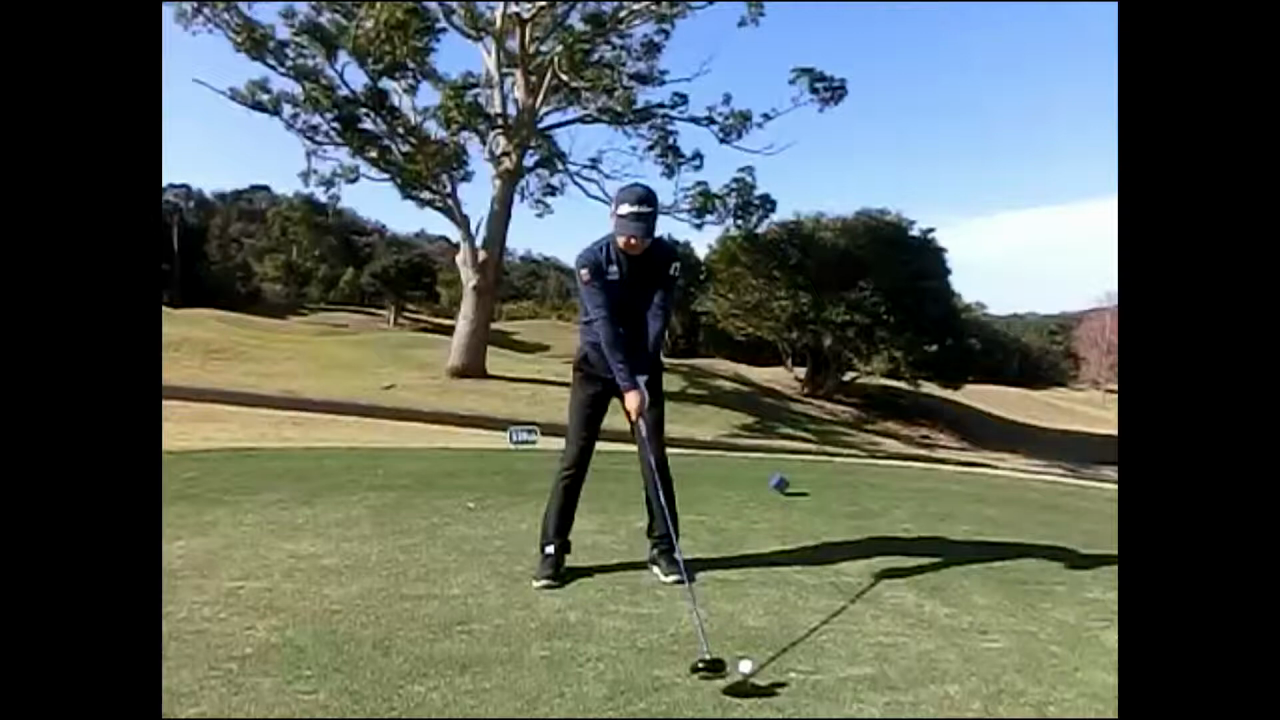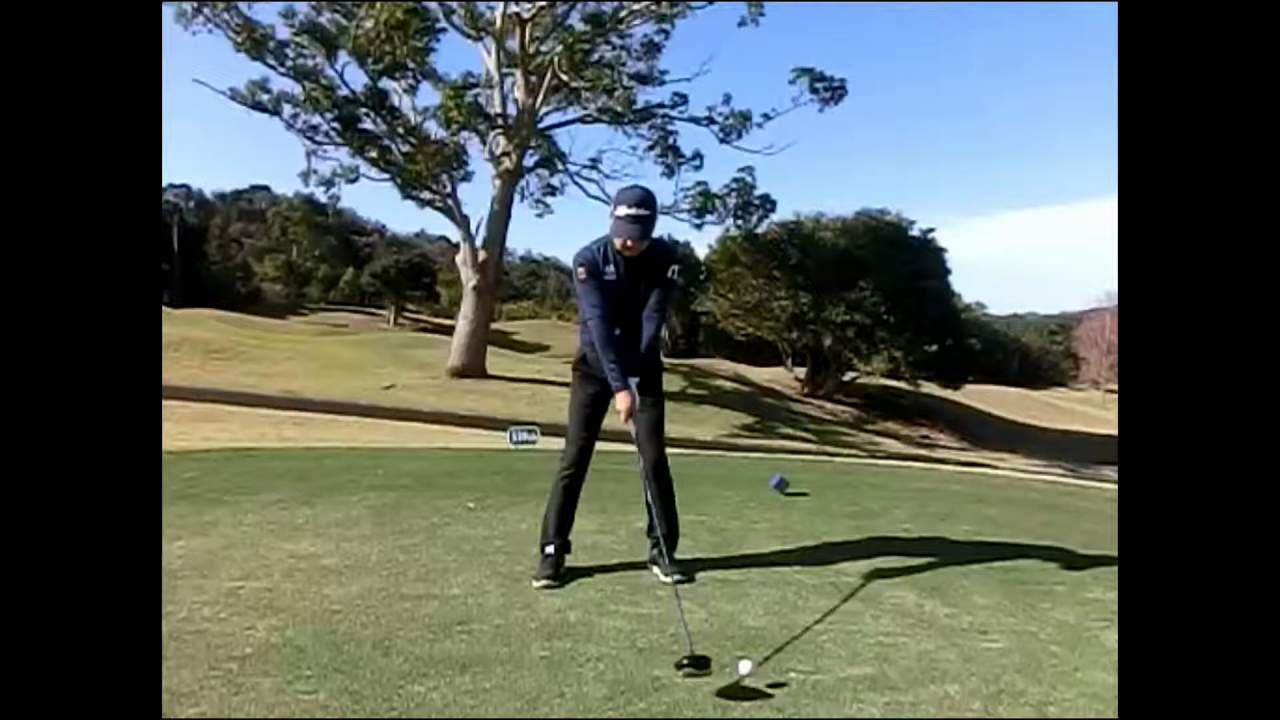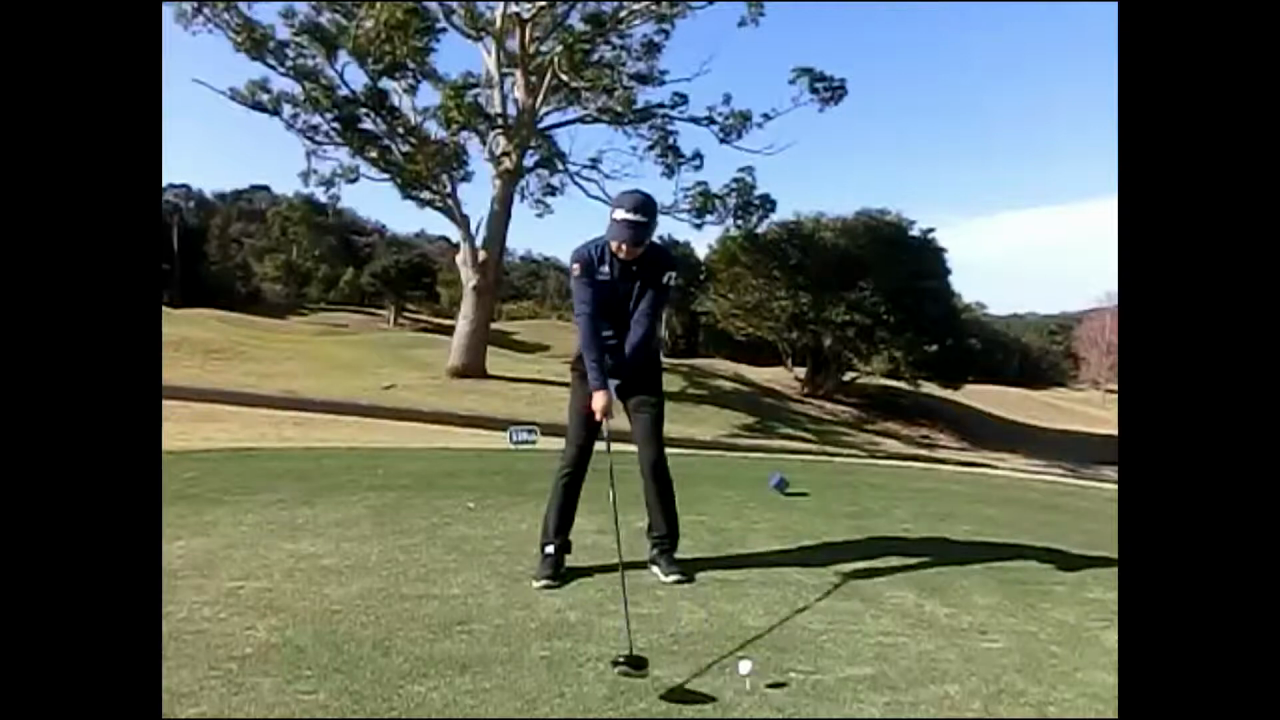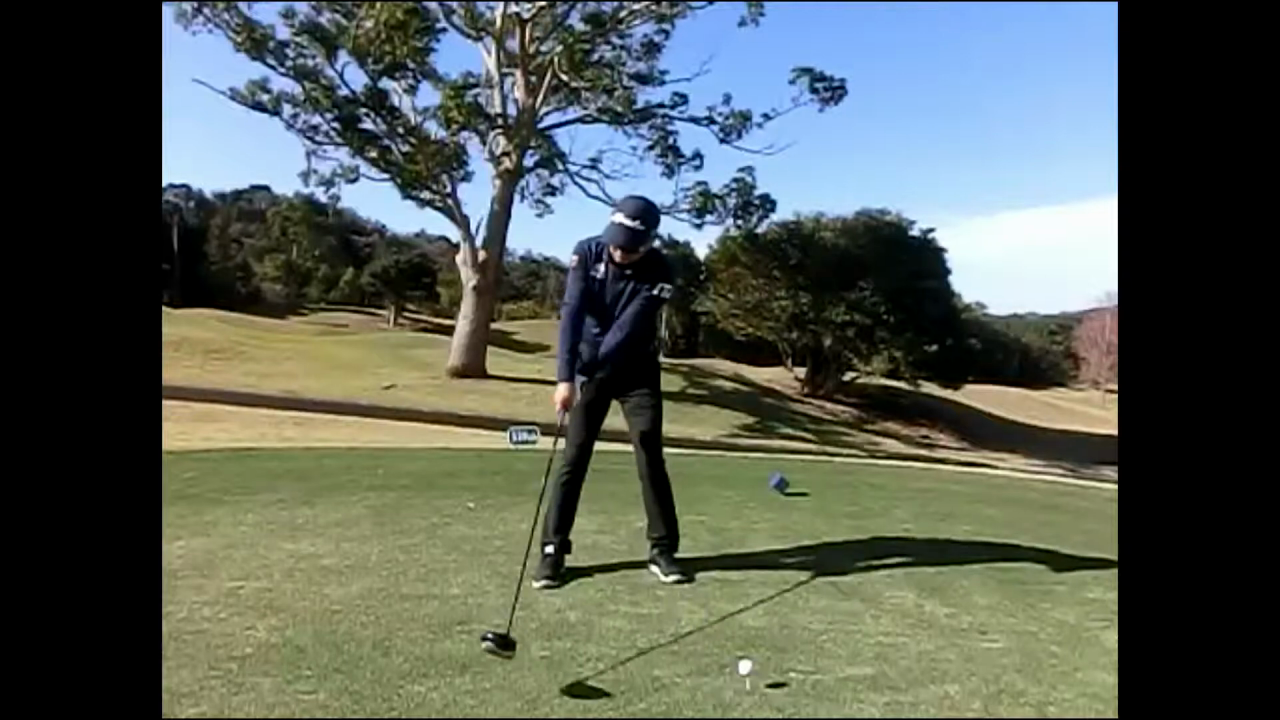
dt=0.2s
person 1, frame 1
left shoulder: (666, 258)
right shoulder: (591, 260)
left elbow: (657, 319)
right elbow: (604, 325)
left wrist: (641, 378)
right wrist: (626, 385)
left hip: (644, 366)
right hip: (595, 365)
left knee: (655, 460)
right knee: (575, 458)
left ankle: (662, 548)
right ankle: (552, 549)
person 1, frame 2
left shoulder: (664, 259)
right shoulder: (588, 259)
left elbow: (652, 320)
right elbow: (599, 324)
left wrist: (634, 380)
right wrist: (618, 385)
left hip: (643, 366)
right hip: (594, 365)
left knee: (654, 460)
right knee: (574, 458)
left ankle: (662, 550)
right ankle: (552, 550)
person 1, frame 3
left shoulder: (662, 264)
right shoulder: (586, 258)
left elbow: (643, 325)
right elbow: (587, 322)
left wrist: (619, 382)
right wrist: (597, 384)
left hip: (640, 369)
right hip: (591, 366)
left knee: (653, 461)
right knee: (573, 459)
left ankle: (663, 549)
right ankle: (552, 550)
person 1, frame 4
left shoulder: (658, 273)
right shoulder: (586, 252)
left elbow: (625, 330)
right elbow: (572, 314)
left wrist: (584, 376)
right wrist: (565, 375)
left hip: (637, 371)
right hip: (585, 366)
left knee: (651, 462)
right knee: (573, 459)
left ankle: (662, 550)
right ankle: (553, 549)
